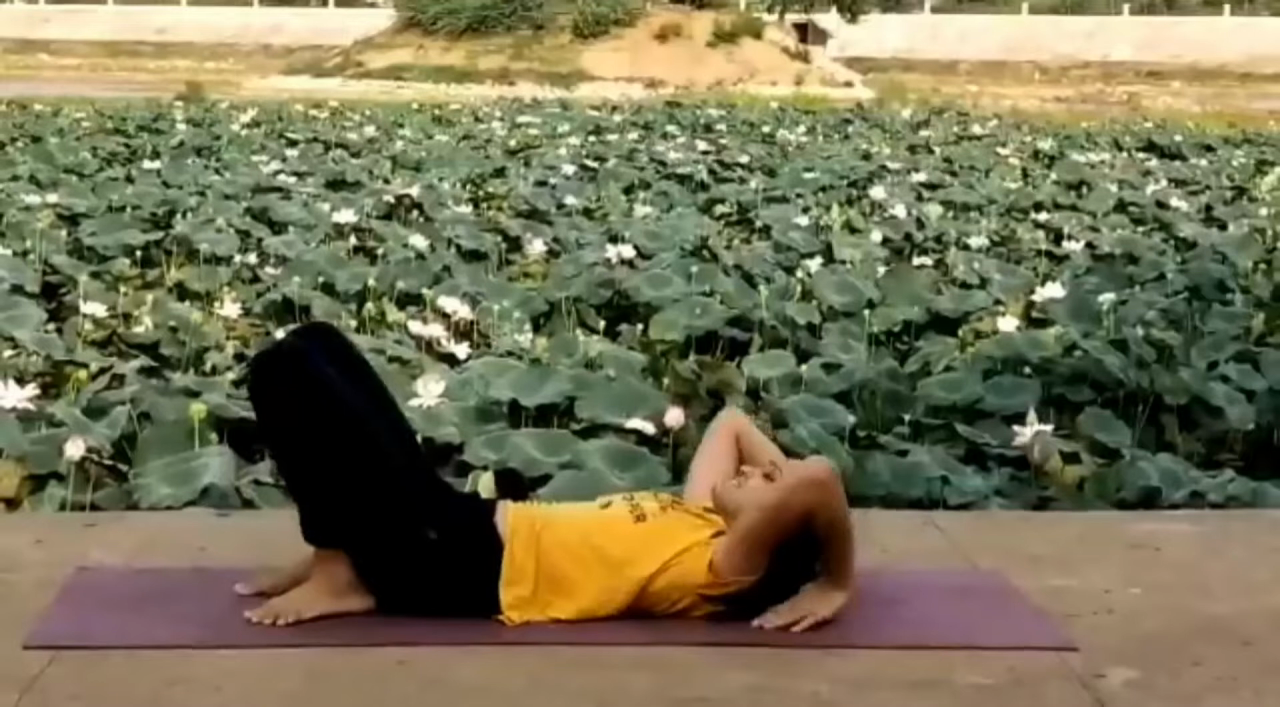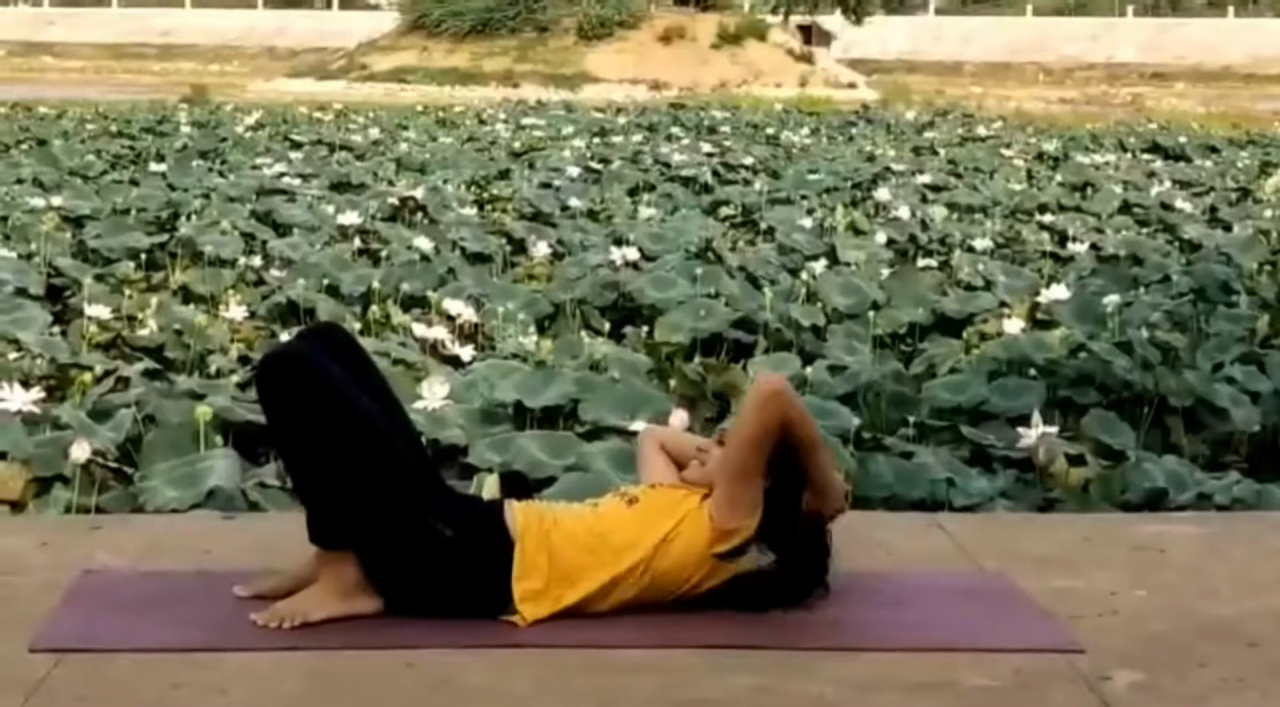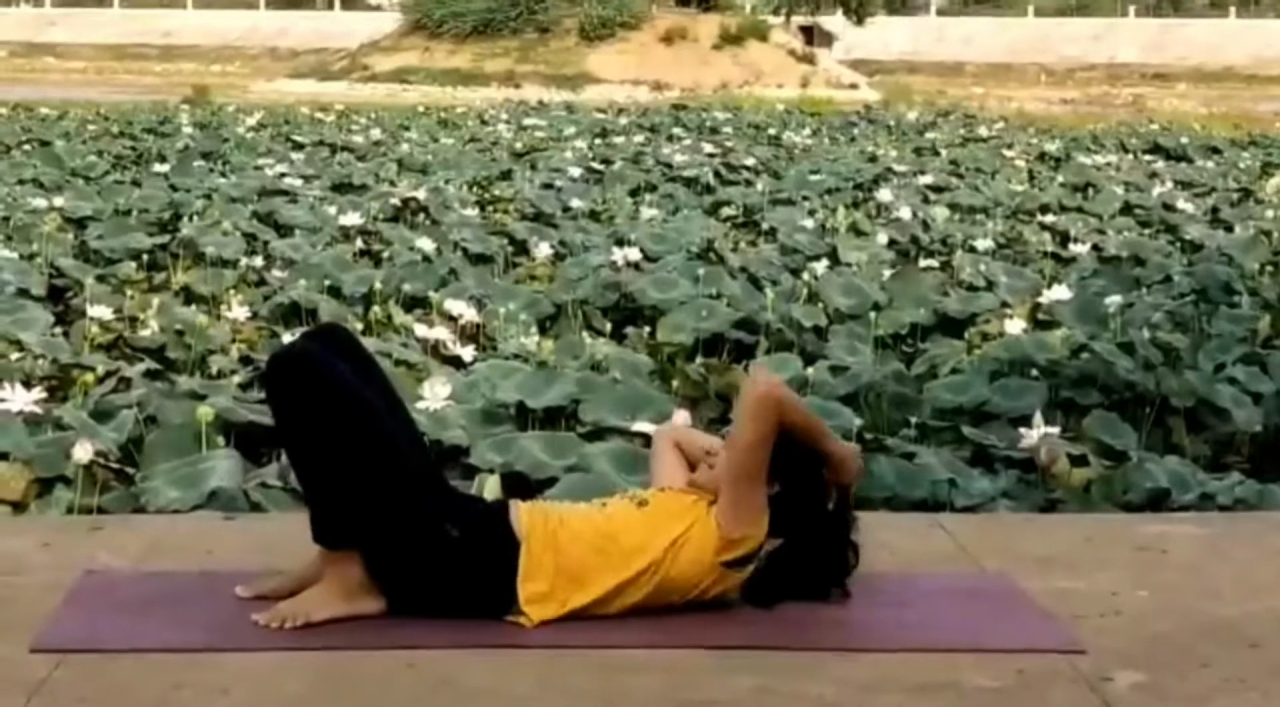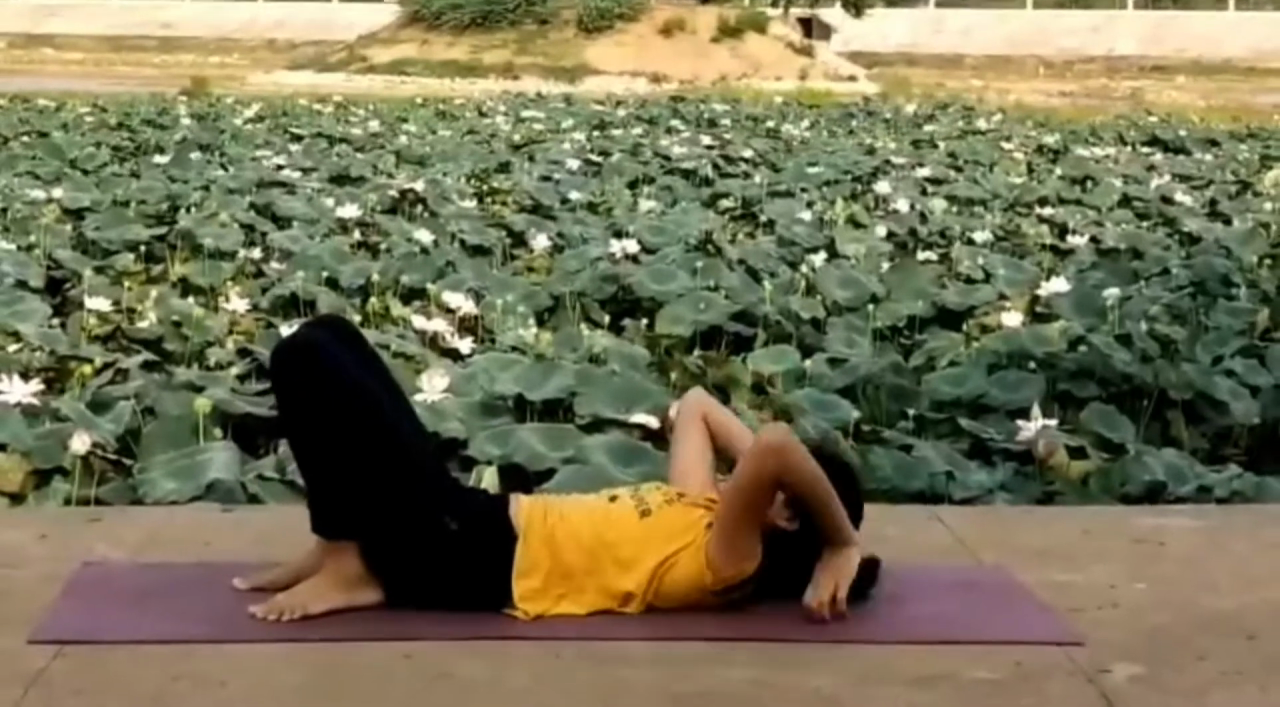
dt=0.3s
person 1, frame 1
left shoulder: (722, 570)
right shoulder: (702, 518)
left elbow: (819, 477)
right elbow: (731, 421)
left wrist: (838, 582)
right wrist: (786, 469)
left hip: (451, 566)
right hip: (471, 525)
left knee: (283, 369)
right knee: (316, 343)
left ankle: (340, 578)
right ankle: (336, 554)
person 1, frame 2
left shoulder: (725, 526)
right shoulder: (689, 507)
left elbow: (769, 393)
right elbow: (652, 435)
left wrist: (822, 481)
right wrist: (710, 452)
left hip: (460, 568)
right hip: (468, 532)
left knee: (288, 371)
right knee: (323, 344)
left ankle: (346, 582)
right ankle: (335, 558)
person 1, frame 3
left shoulder: (732, 533)
right shoulder: (698, 510)
left elbow: (763, 393)
right elbow: (668, 434)
left wrist: (833, 454)
right wrist: (725, 454)
left hip: (467, 567)
right hip: (476, 529)
left knee: (298, 368)
right knee: (327, 345)
left ankle: (349, 581)
right ankle: (339, 558)
person 1, frame 4
left shoulder: (730, 562)
right shoulder: (703, 506)
left elbow: (775, 444)
right elbow: (693, 404)
left wrist: (841, 547)
right wrist: (760, 459)
left hip: (460, 559)
right hip: (476, 524)
left knee: (302, 359)
right knee: (328, 336)
left ankle: (348, 572)
right ankle: (336, 550)
